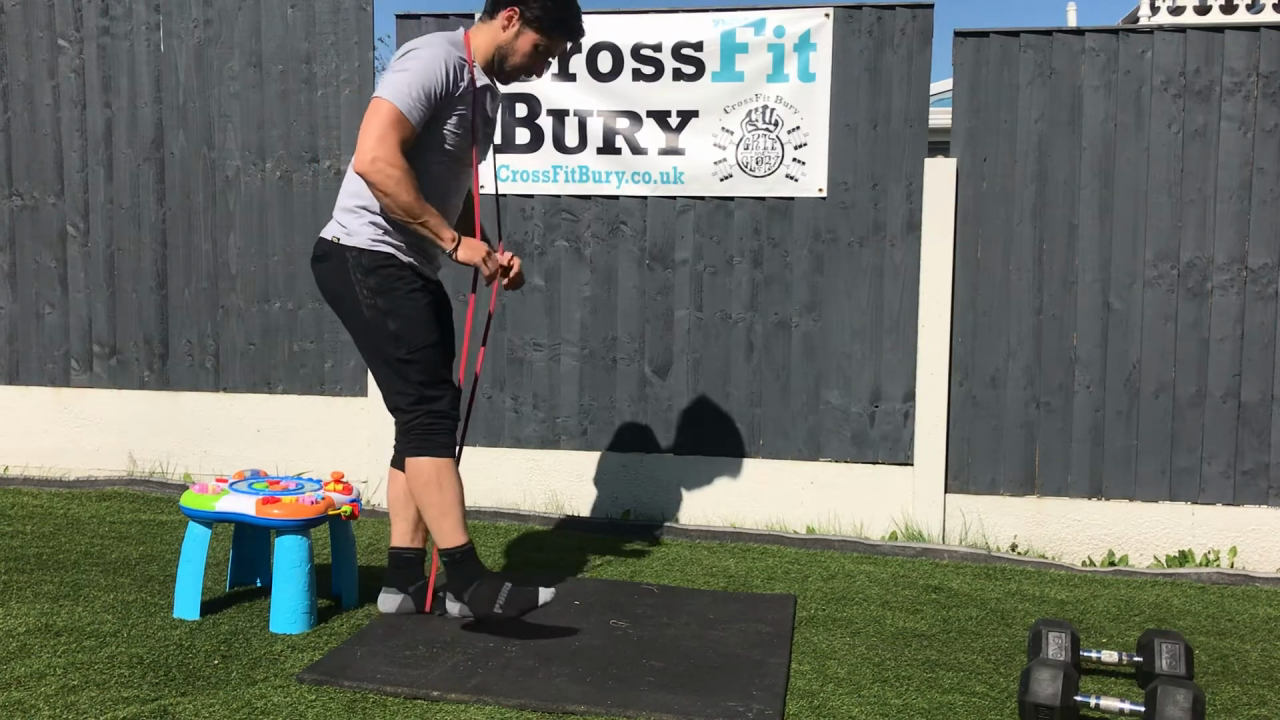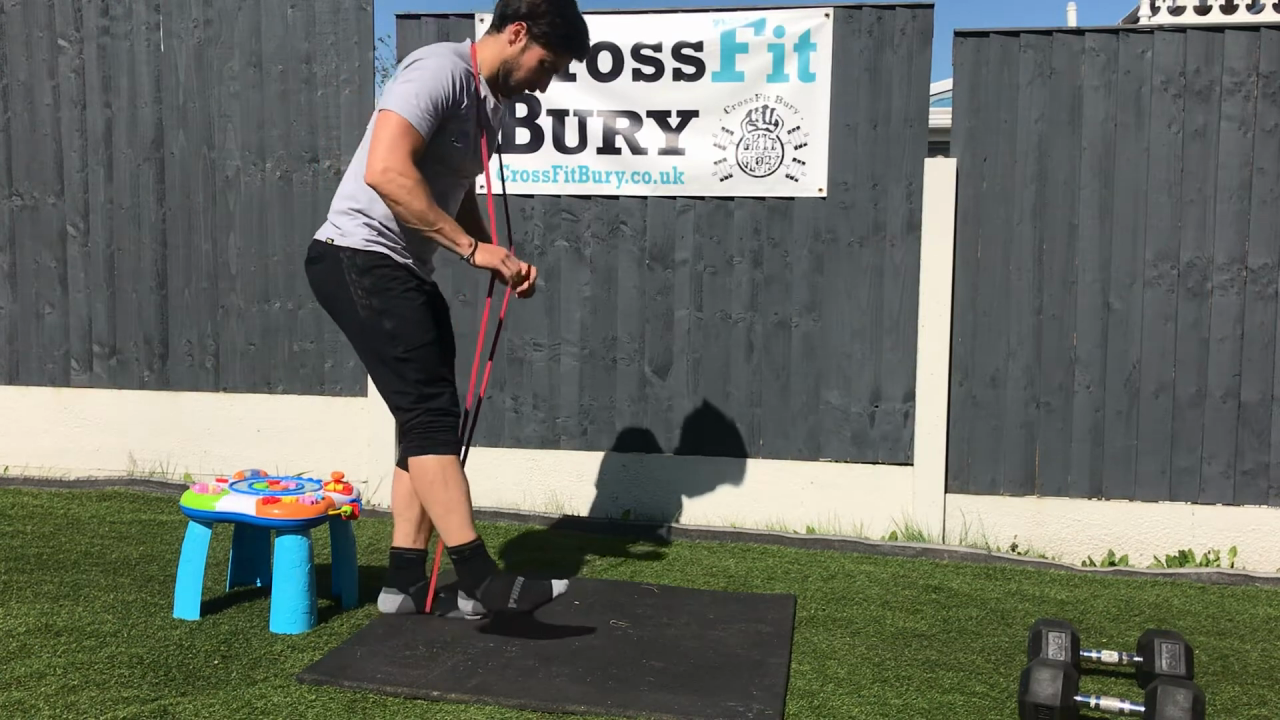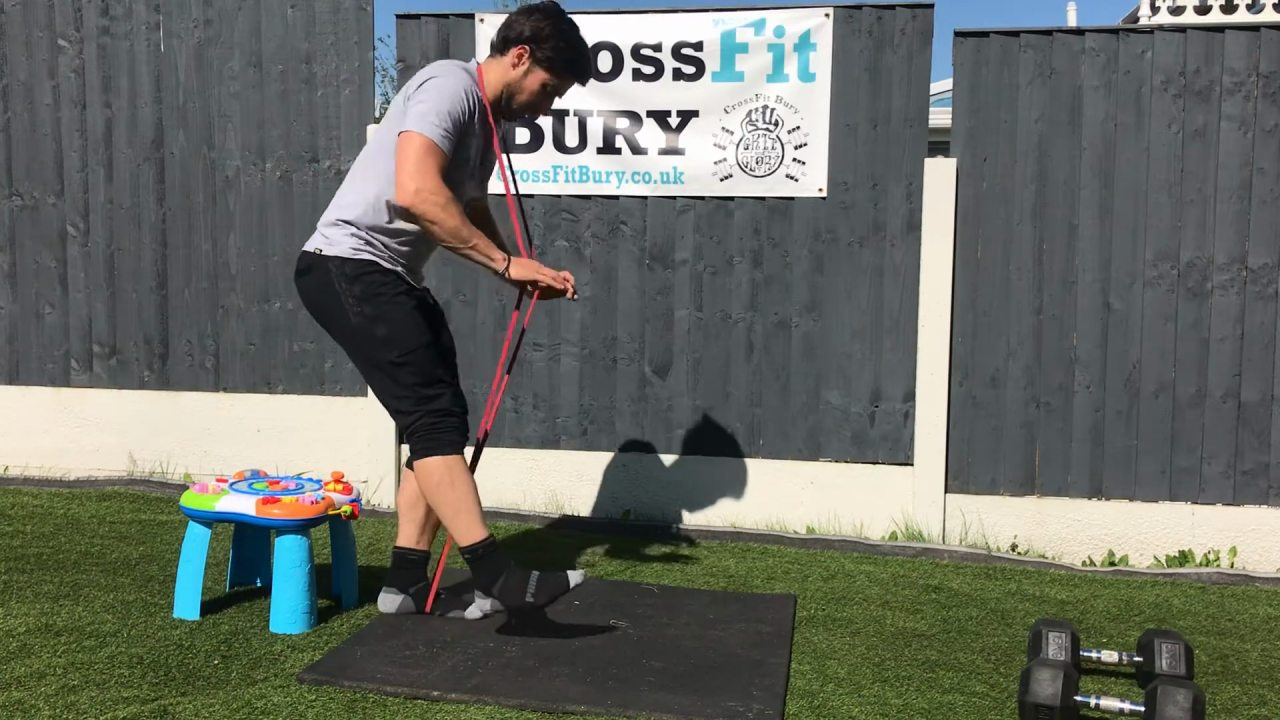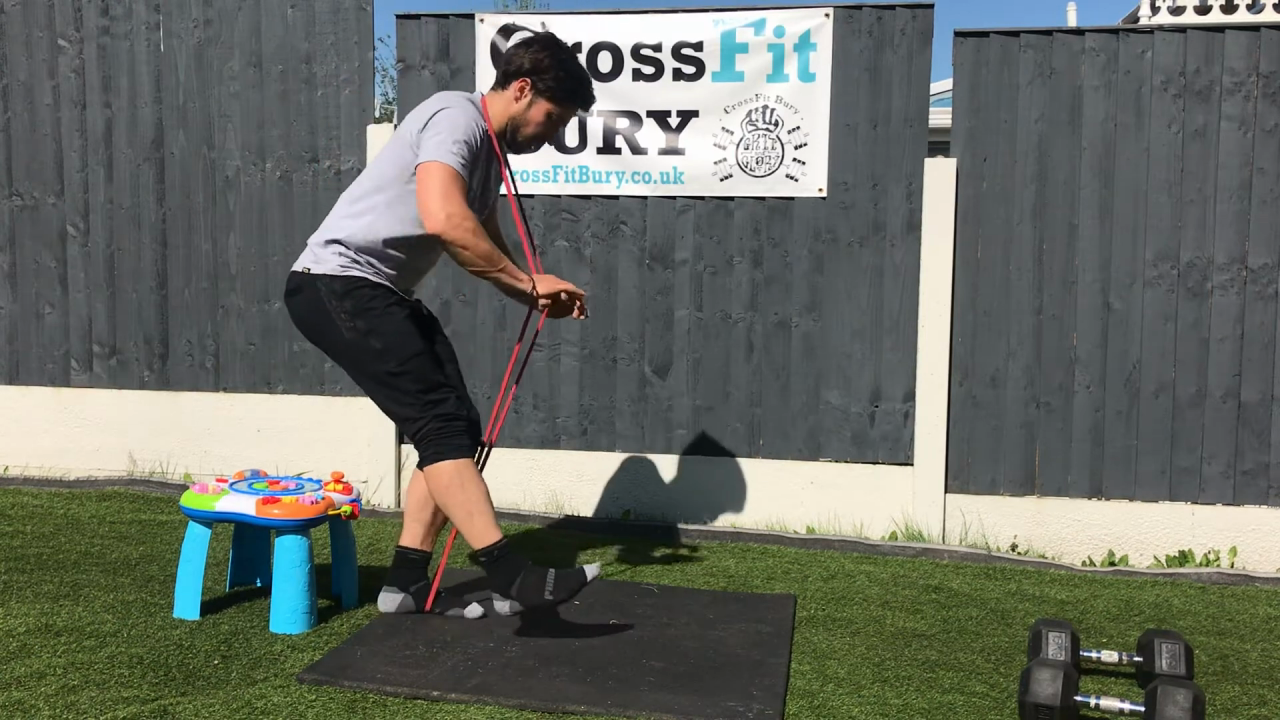
dt=0.2s
person 1, frame 1
left shoulder: (484, 92)
right shoulder: (435, 59)
right elbow: (374, 159)
left wrist: (486, 251)
right wrist: (455, 242)
left hip: (410, 268)
right hip: (365, 259)
left knee: (428, 417)
right knee: (430, 412)
left ankle: (405, 579)
right ankle: (467, 581)
person 1, frame 2
left shoulder: (488, 103)
right shoulder: (441, 68)
right elbow: (384, 171)
left wrist: (501, 259)
right wrist: (474, 249)
left hip: (403, 270)
right hip: (358, 259)
left knee: (432, 419)
right knee: (430, 413)
left ankle: (406, 579)
right ankle: (479, 579)
person 1, frame 3
left shoulder: (487, 124)
right shoulder: (449, 87)
left elbow: (474, 220)
right elbow: (418, 193)
left wrist: (526, 271)
right wrist: (508, 264)
left hip: (392, 277)
right hip: (345, 267)
left knee: (442, 419)
right knee: (433, 415)
left ankle: (406, 580)
right ankle: (495, 576)
person 1, frame 4
left shoulder: (488, 154)
right shoulder: (456, 117)
left elbow: (487, 248)
right elbow: (444, 222)
left wrist: (541, 293)
right wrist: (528, 282)
left hip: (384, 294)
right hip: (335, 284)
left knee: (455, 426)
right knee: (440, 423)
left ankle: (408, 581)
right ankle: (513, 577)
